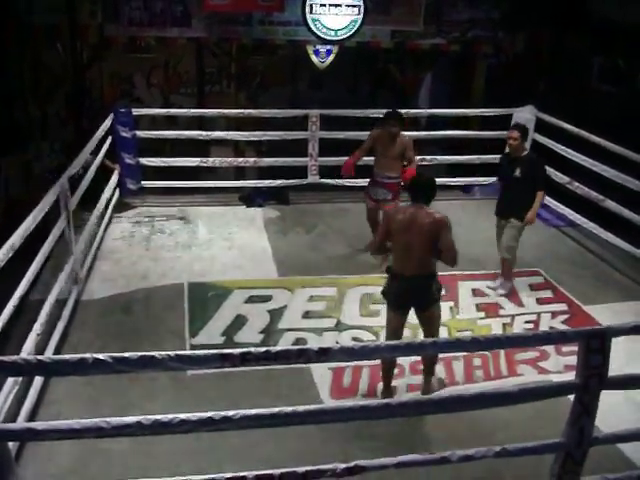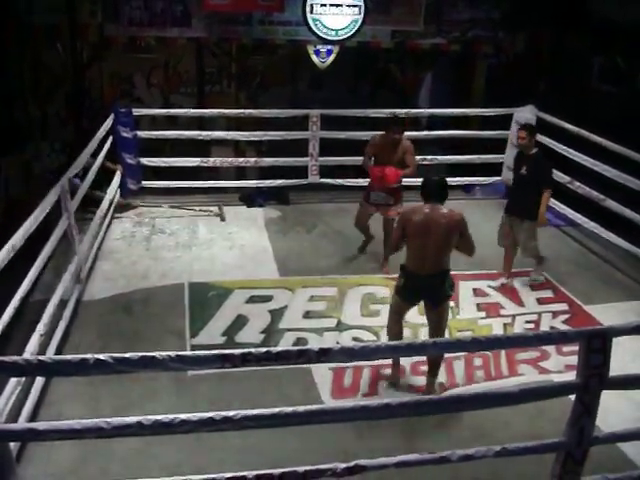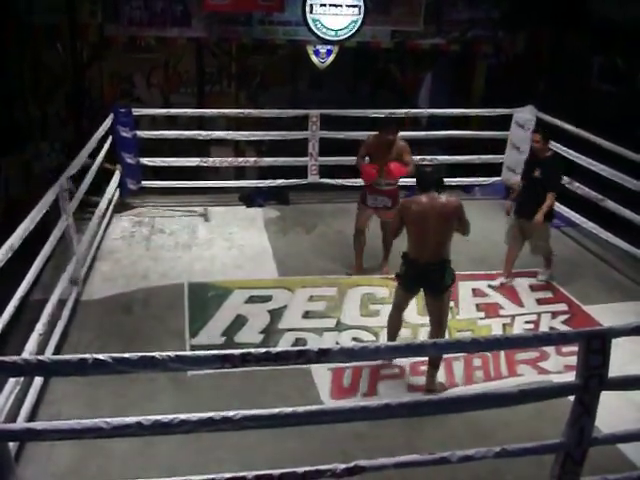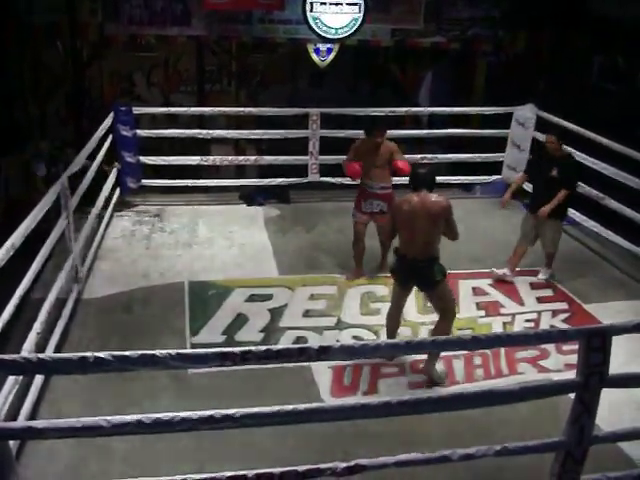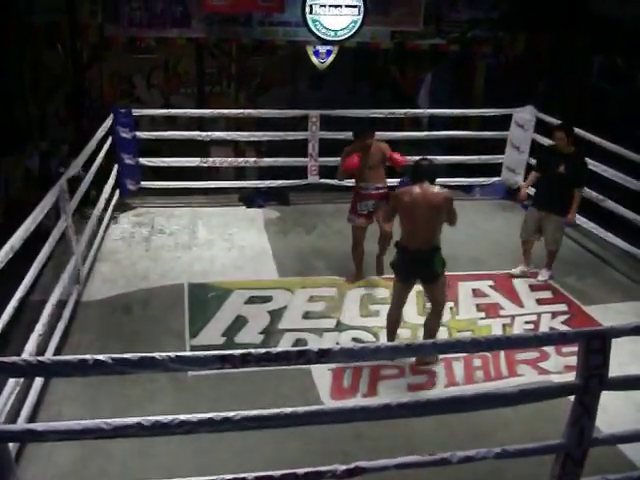
dt=0.2s
person 1, frame 1
left shoulder: (392, 215)
right shoulder: (439, 220)
left elbow: (375, 248)
right elbow: (451, 259)
right wrist: (433, 251)
left hip: (397, 283)
right hip: (425, 286)
left knee: (392, 340)
right knee: (431, 338)
left ankle: (386, 390)
right ankle: (427, 383)
person 1, frame 2
left shoulder: (407, 215)
right shoulder: (456, 218)
left elbow: (392, 249)
right elbow: (470, 250)
left hip: (410, 280)
right hip: (438, 283)
left knee: (394, 315)
right knee: (437, 337)
left ankle: (395, 370)
right ankle: (431, 385)
person 1, frame 3
left shoulder: (407, 205)
right shoulder: (454, 205)
left elbow: (393, 234)
right elbow: (465, 231)
left hip: (412, 268)
right hip: (439, 271)
left knee: (398, 308)
right knee: (438, 329)
right ankle: (431, 381)
person 1, frame 4
left shoulder: (399, 205)
right shoulder: (443, 204)
left elbow: (389, 236)
right elbow: (454, 236)
left hip: (403, 264)
right hip: (429, 267)
left knee: (396, 306)
right knee: (448, 313)
right ankle: (430, 364)
person 1, frame 5
left shoulder: (400, 194)
right shoulder: (444, 195)
left elbow: (385, 219)
right elbow: (452, 221)
left hip: (405, 256)
right hip: (430, 258)
left knee: (397, 304)
right knee: (437, 306)
person 2, frame 1
left shoulder: (533, 162)
right shoulder: (505, 159)
left elbow: (541, 189)
left wrist: (533, 211)
left hip: (519, 213)
right hip: (502, 210)
left knee: (507, 248)
right knee: (503, 248)
left ankle: (507, 280)
right ankle: (503, 277)
person 2, frame 2
left shoulder: (540, 161)
right shoulder: (519, 156)
left elbow: (547, 189)
left wrist: (542, 212)
left hip: (528, 212)
right hip: (511, 208)
left knee: (528, 245)
right knee: (508, 243)
left ankle: (540, 263)
right ankle: (506, 276)
person 2, frame 3
left shoulder: (553, 164)
right shoulder: (531, 158)
left elbow: (552, 192)
left wrist: (542, 213)
right wrist: (511, 200)
left hip: (537, 214)
right hip: (521, 210)
left knee: (541, 245)
right knee: (514, 242)
left ankle: (548, 268)
right ankle: (506, 275)
person 2, frame 4
left shoulder: (569, 163)
right shoulder: (540, 156)
left elbow: (567, 190)
right elbow: (525, 175)
left wrist: (549, 206)
right wrist: (509, 192)
left hip: (554, 211)
right hip: (534, 207)
left knee: (550, 244)
right knee: (524, 238)
left ankle: (547, 268)
right ankle: (509, 270)
person 2, frame 5
left shoulder: (578, 160)
right shoulder: (548, 152)
left elbow: (578, 189)
right elbow: (537, 172)
left wrist: (573, 211)
right wrist: (525, 186)
left hip: (558, 209)
right hip: (538, 203)
left knee: (552, 242)
right knee: (527, 234)
left ankle: (547, 268)
right ankle: (525, 266)
person 3, frame 1
left shoulder: (405, 142)
right shoulder: (376, 134)
left elbow: (412, 161)
right elbow: (362, 150)
left wrist: (411, 170)
right wrist: (352, 161)
left hip: (392, 184)
right hip: (376, 180)
right knee: (371, 216)
person 3, frame 2
left shoulder: (406, 146)
right shoulder: (376, 140)
left elbow: (412, 167)
right elbow: (366, 158)
left wrist: (398, 173)
right wrist: (371, 170)
left hip: (393, 189)
right hip: (375, 186)
left knee: (388, 226)
right knee: (359, 222)
left ankle: (385, 260)
right ankle: (368, 237)
person 3, frame 3
left shoulder: (402, 146)
right shoulder: (370, 142)
left elbow: (410, 166)
right elbow: (359, 159)
left wrist: (401, 170)
right wrist: (364, 168)
left hip: (390, 191)
right hip: (370, 189)
left knee: (387, 229)
right knee: (359, 228)
left ankle: (385, 261)
right ankle: (358, 264)
person 3, frame 4
left shoulder: (391, 147)
right shoulder: (359, 146)
left elbow: (403, 165)
right elbow: (347, 163)
left wrist: (402, 167)
right wrist: (349, 168)
left hip: (384, 194)
right hip: (365, 194)
left knee: (384, 235)
right knee: (358, 235)
left ankle: (384, 261)
right ankle: (358, 269)
person 3, frame 5
left shoulder: (382, 147)
right shoulder: (349, 151)
left elbow: (396, 163)
right elbow: (340, 176)
left wrist: (398, 161)
right wrist: (347, 168)
left hip: (380, 195)
right hip: (361, 196)
left knee: (387, 232)
right knee: (357, 239)
left ankle: (380, 256)
right ankle: (358, 272)
